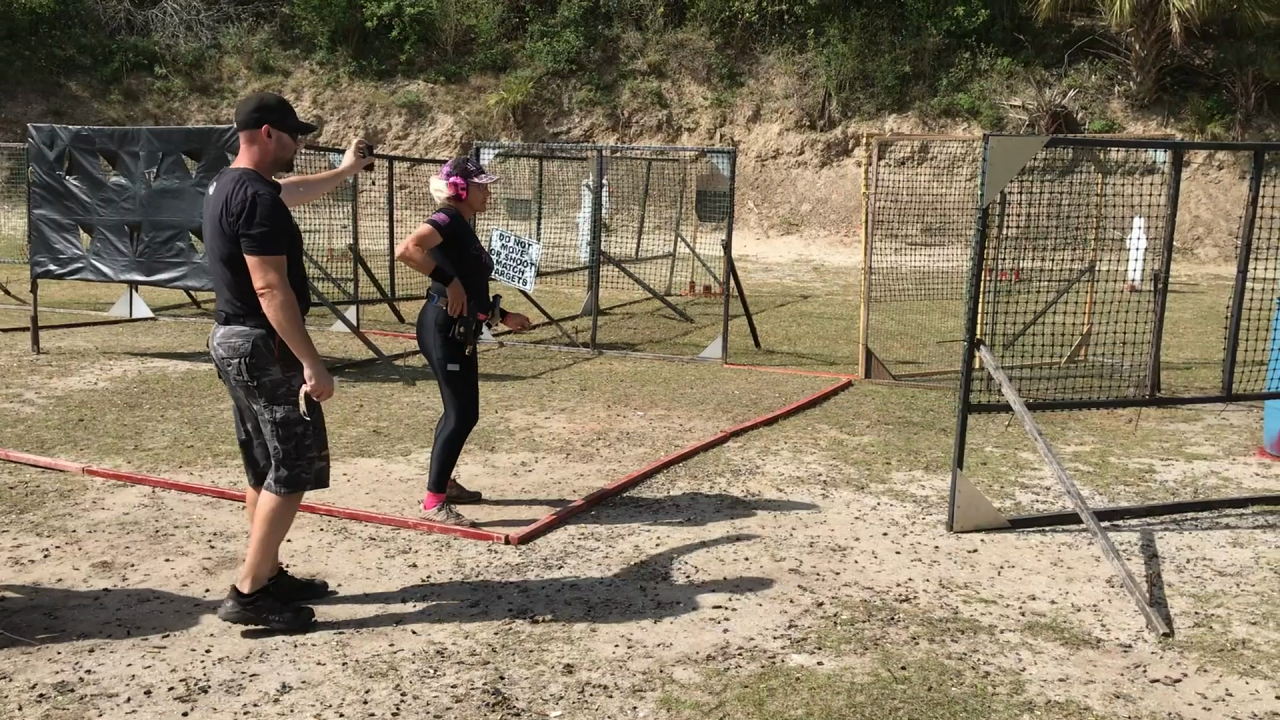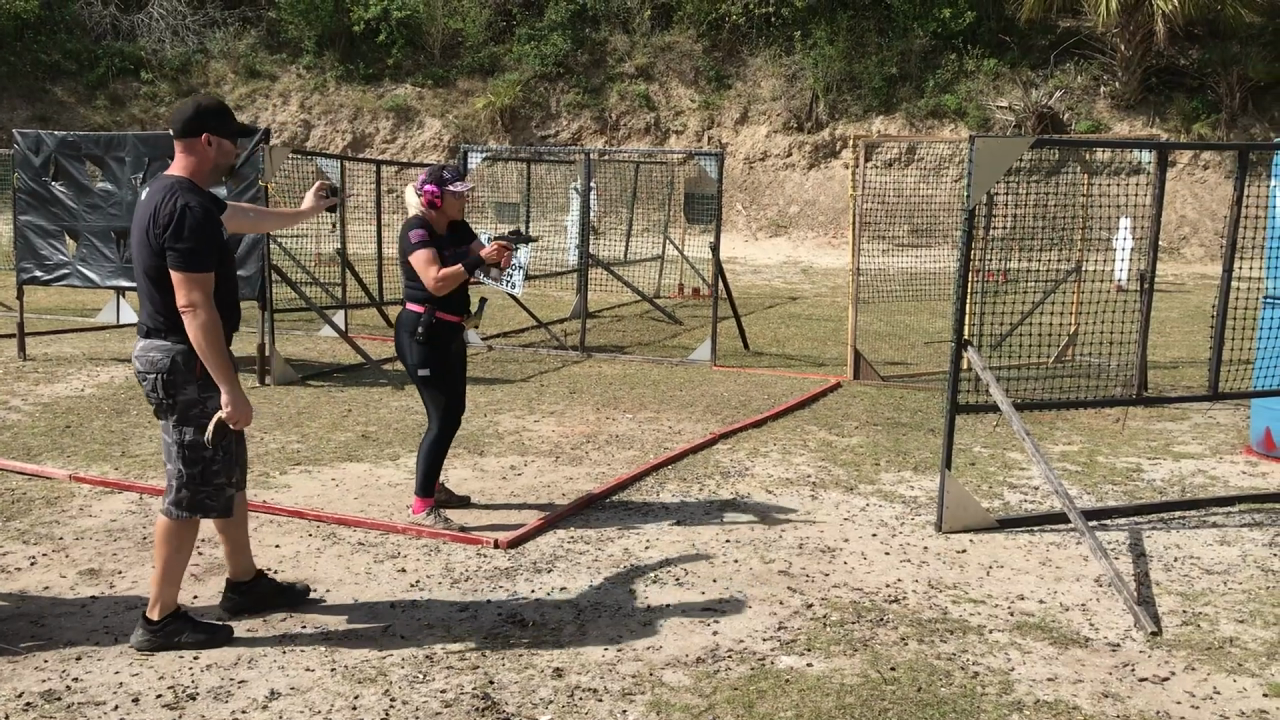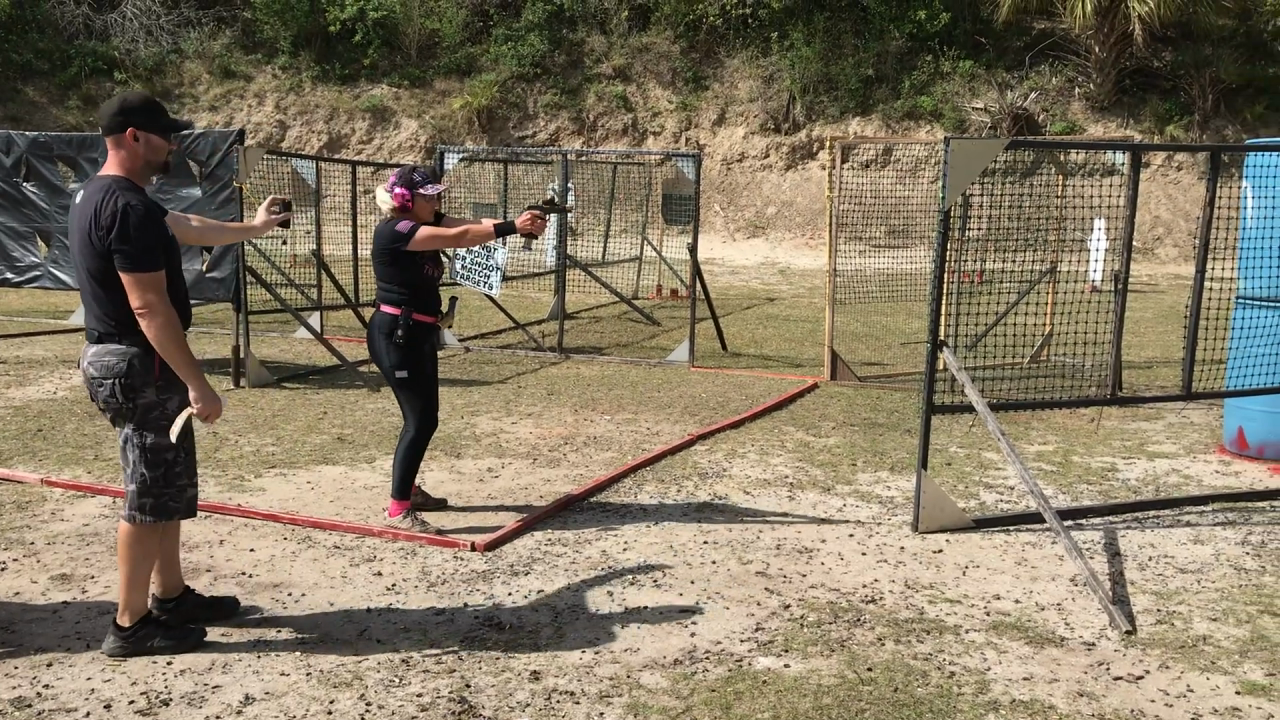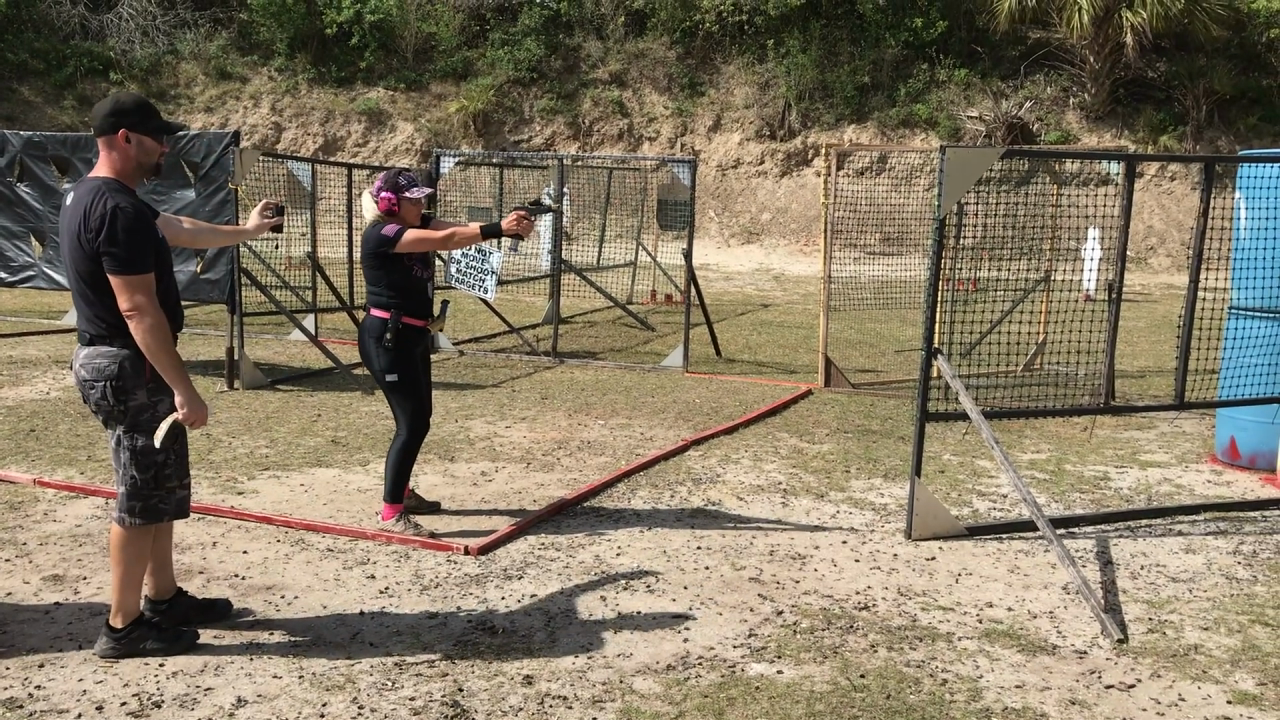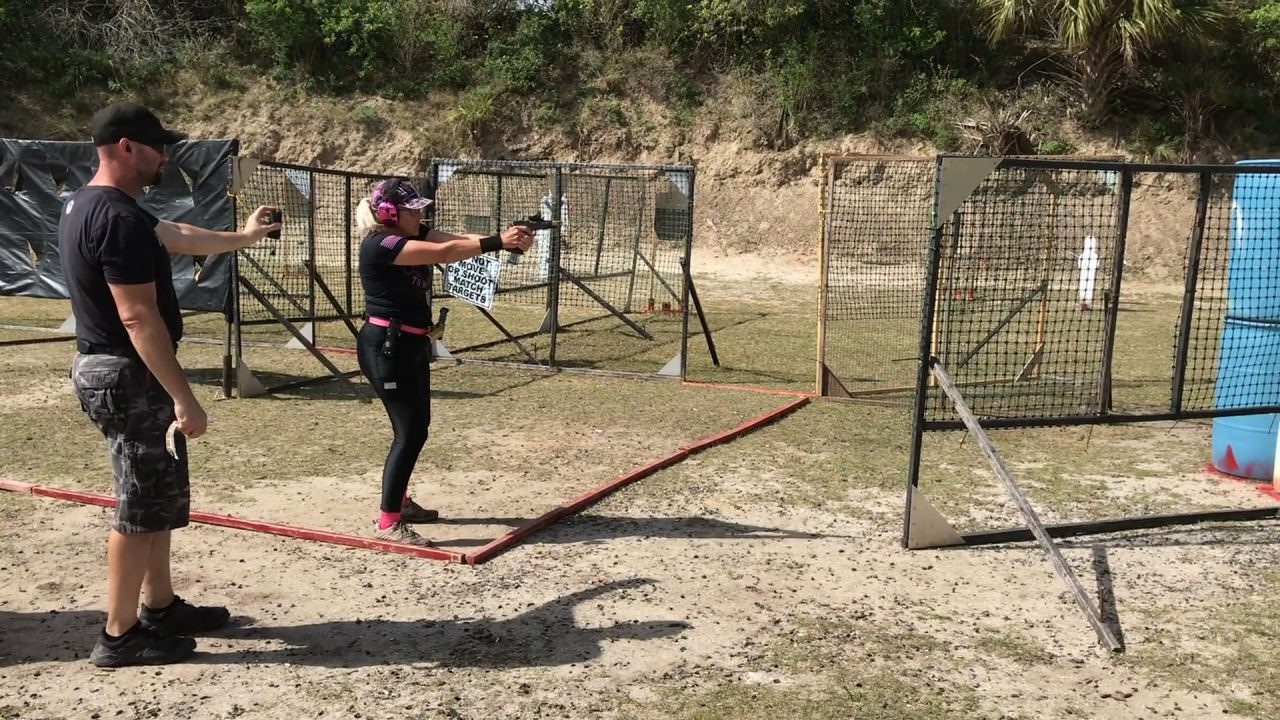
dt=0.7s
person 1, frame 1
left shoulder: (228, 184)
right shoulder: (256, 197)
left elbow: (291, 191)
right elbow: (272, 290)
left wrist: (345, 171)
right wrist: (312, 364)
left hip: (233, 341)
right hip: (263, 347)
left knee: (269, 467)
right knee: (293, 469)
left ankle: (266, 576)
right ankle: (248, 591)
person 1, frame 2
left shoulder: (168, 191)
right shoulder: (187, 208)
left elbow: (239, 217)
right elbow: (195, 308)
left wrist: (301, 212)
right wrist: (230, 387)
left hip: (178, 357)
right hip: (185, 363)
left knee: (225, 473)
right knee: (194, 489)
left ankle: (244, 582)
right ankle: (160, 619)
person 1, frame 3
left shoulder: (100, 193)
right shoulder: (128, 206)
left elbow: (183, 227)
right elbow: (150, 308)
left wrist: (251, 228)
right wrist: (197, 383)
left hip: (124, 359)
right hip: (138, 366)
left knee: (168, 486)
right knee: (152, 494)
left ankle: (171, 597)
right ankle: (130, 624)
person 1, frame 4
left shoulder: (93, 194)
right shoulder: (118, 209)
left elbow: (177, 229)
right elbow: (139, 310)
left wrist: (244, 231)
right wrist: (184, 389)
left hip: (115, 362)
right hip: (130, 369)
left knee: (161, 488)
right knee: (142, 496)
left ankle: (163, 599)
right ankle: (123, 626)
person 1, frame 5
left shoulder: (89, 203)
right shoulder: (119, 218)
left elbow: (177, 236)
right elbow: (139, 319)
left wrist: (243, 237)
right wrist: (184, 398)
left hip: (111, 369)
right hip: (129, 377)
left knee: (159, 497)
right knee: (143, 505)
left ankle: (160, 607)
right ankle: (120, 635)
person 2, frame 1
left shoulder: (463, 226)
right shoulder: (447, 218)
right elbow: (406, 249)
left wrist: (503, 316)
right wrist: (447, 279)
left hip: (457, 329)
right hip: (444, 329)
left knee: (459, 411)
right knee: (462, 414)
left ankle: (443, 483)
right ankle: (432, 502)
person 2, frame 2
left shoulder: (458, 228)
right shoulder: (417, 230)
left elbow: (482, 257)
right elbow: (436, 283)
left wrist: (497, 257)
right wrist: (479, 260)
left hip: (450, 333)
right hip: (422, 333)
left knee: (451, 413)
right knee: (443, 419)
left ankle: (432, 487)
right ankle: (421, 506)
person 2, frame 3
left shoulder: (426, 224)
right shoulder: (392, 230)
left elbow: (473, 224)
right elbow: (457, 237)
left wrist: (519, 224)
right wrist: (512, 227)
left hip: (419, 333)
right hip: (395, 335)
left knee: (424, 416)
right knee: (421, 420)
left ankle: (408, 490)
right ankle: (397, 510)
person 2, frame 4
left shoulder: (416, 227)
right shoulder: (379, 234)
left elbow: (460, 228)
right elbow: (444, 240)
left wrist: (508, 226)
right wrist: (498, 229)
left hip: (413, 336)
right hip: (387, 339)
left knee: (419, 418)
right knee: (412, 424)
left ankle: (402, 493)
right ankle: (390, 513)
person 2, frame 5
left shoulder: (414, 235)
right shoulder: (378, 245)
left elbow: (459, 239)
right elbow: (444, 253)
left wrist: (505, 240)
right wrist: (497, 243)
left hip: (412, 345)
right hip: (386, 348)
left knee: (417, 426)
right knee: (410, 433)
left ankle: (399, 502)
right ankle: (387, 522)
